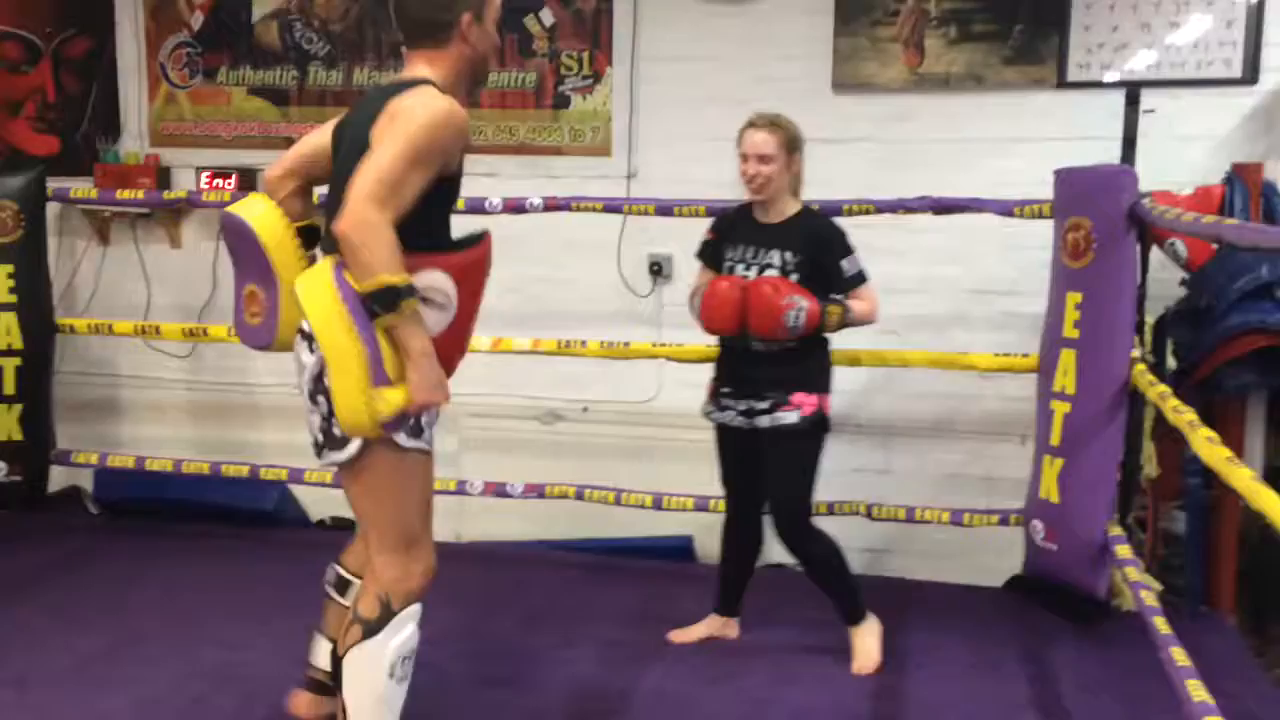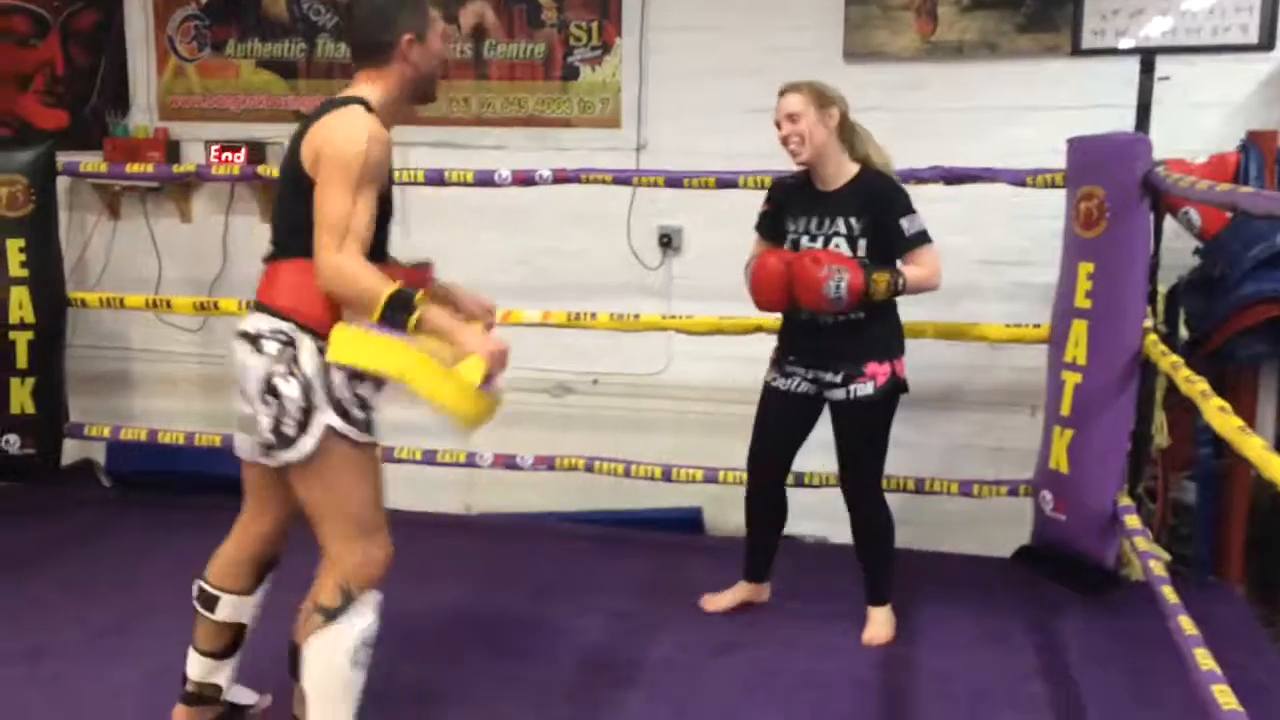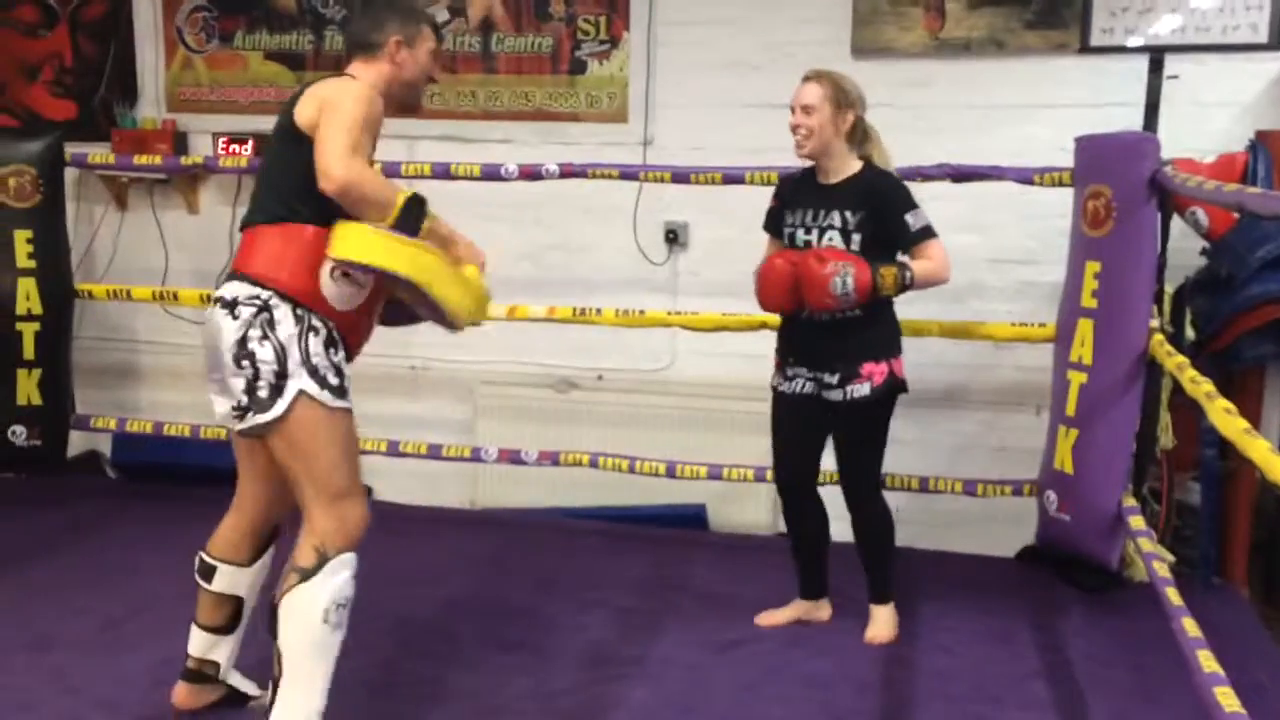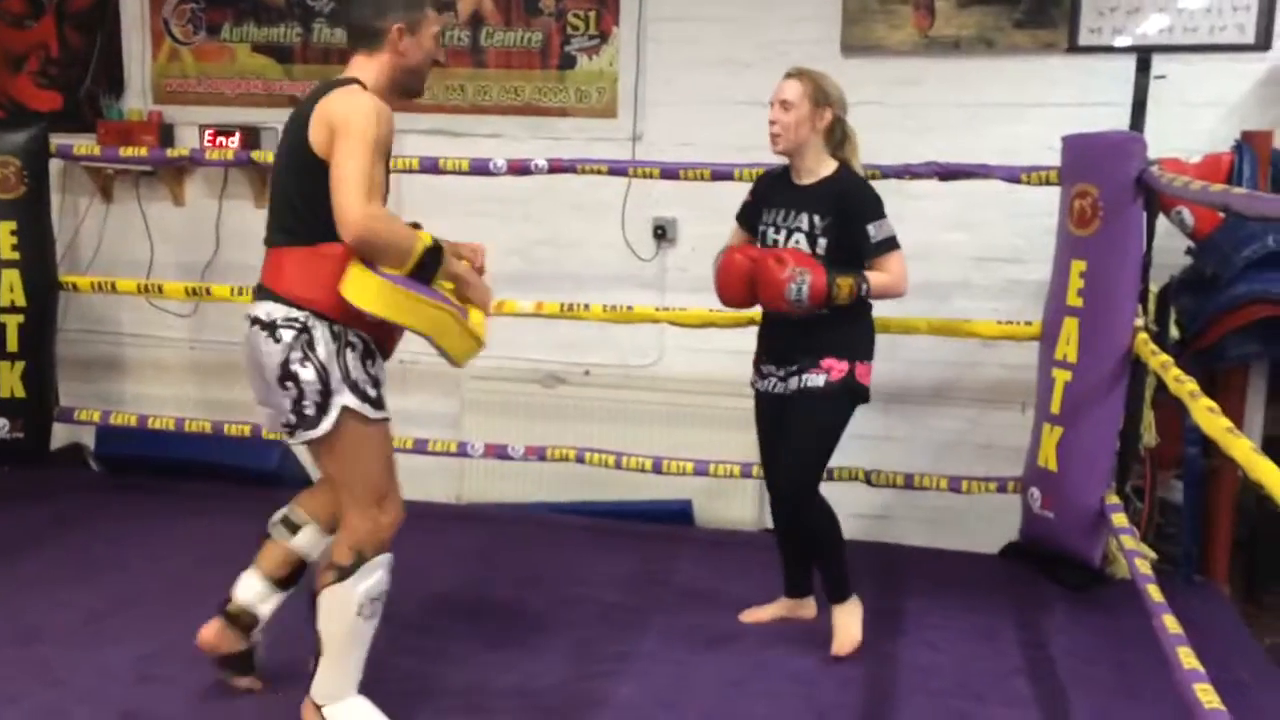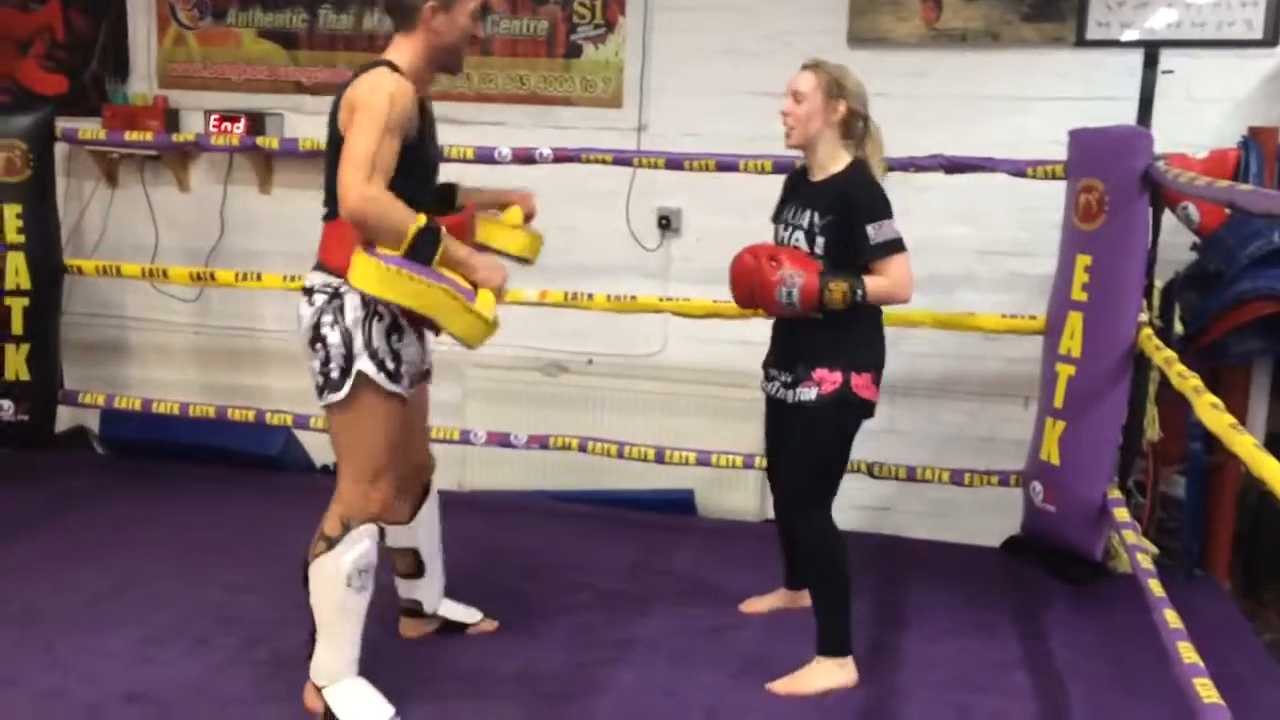
dt=0.3s
person 1, frame 1
left shoulder: (372, 108)
right shoulder: (436, 113)
left elbow: (285, 175)
right elbow: (359, 219)
right wrist: (418, 346)
left knee: (384, 539)
right knee: (405, 566)
person 1, frame 2
left shoulder: (348, 126)
right shoulder: (357, 131)
right elbow: (339, 270)
left wrist: (443, 295)
right wrist: (453, 331)
left hip: (282, 352)
right hip: (300, 359)
left knee: (261, 531)
right knee: (357, 558)
person 1, frame 3
left shoulder: (332, 115)
right shoulder: (351, 95)
right elbow: (343, 178)
left wrist: (441, 254)
right wrist: (441, 232)
left hip: (264, 322)
right hip: (277, 323)
left knee: (261, 504)
right knee: (339, 516)
person 1, frame 4
left shoulder: (331, 110)
right shoulder: (361, 109)
right elbow: (361, 222)
left wrist: (444, 255)
right wrist: (455, 271)
left hip: (294, 328)
right hip: (315, 335)
left knee: (349, 491)
right knee: (377, 517)
left ankle: (235, 624)
person 1, frame 5
left shoulder: (410, 97)
right shoulder: (385, 89)
right elbow: (362, 200)
left wrist: (491, 199)
right wrist: (468, 260)
left hip: (395, 311)
right hip: (355, 310)
left knee: (411, 466)
right knee: (366, 489)
left ankle: (423, 604)
person 2, frame 1
left shoulder: (818, 232)
right shoulder: (728, 225)
left elbow: (866, 307)
right elbow: (702, 290)
left wrist: (817, 315)
right wrist: (710, 307)
left hip: (796, 394)
right hip: (735, 387)
left knee: (791, 518)
right knee: (742, 507)
left ankle: (861, 621)
right ankle: (725, 616)
person 2, frame 2
left shoulder: (879, 192)
right shoulder: (786, 194)
left elbow: (929, 273)
right elbow: (760, 260)
left wrist: (866, 284)
right wrist: (766, 280)
left hip: (865, 363)
right hip: (798, 357)
left knee: (860, 486)
right knee: (763, 468)
left ankle: (880, 603)
right ankle: (754, 581)
person 2, frame 3
left shoulder: (881, 189)
right shoulder: (792, 190)
left elbow: (936, 267)
right elbow: (774, 260)
left wrist: (871, 279)
right wrist: (775, 281)
left hip: (865, 362)
right hip: (798, 360)
left knee: (859, 485)
right knee: (791, 480)
left ankle: (881, 601)
right ankle: (812, 598)
person 2, frame 4
left shoulder: (851, 194)
right shoulder: (769, 187)
left elbow: (895, 280)
right elbow: (736, 250)
left wrist: (826, 288)
right wrist: (736, 275)
left hip: (834, 359)
right hip: (776, 356)
left knee: (797, 481)
right knee: (778, 483)
left ankle: (843, 598)
right ankle: (797, 596)
person 2, frame 5
left shoulder: (858, 190)
right shoulder: (798, 183)
left elbow: (898, 285)
left wrist: (818, 290)
right wrist: (760, 276)
left hip: (841, 370)
right hip: (795, 359)
left knee: (807, 498)
right knee: (785, 479)
left ankle: (836, 660)
right ankle: (797, 586)
